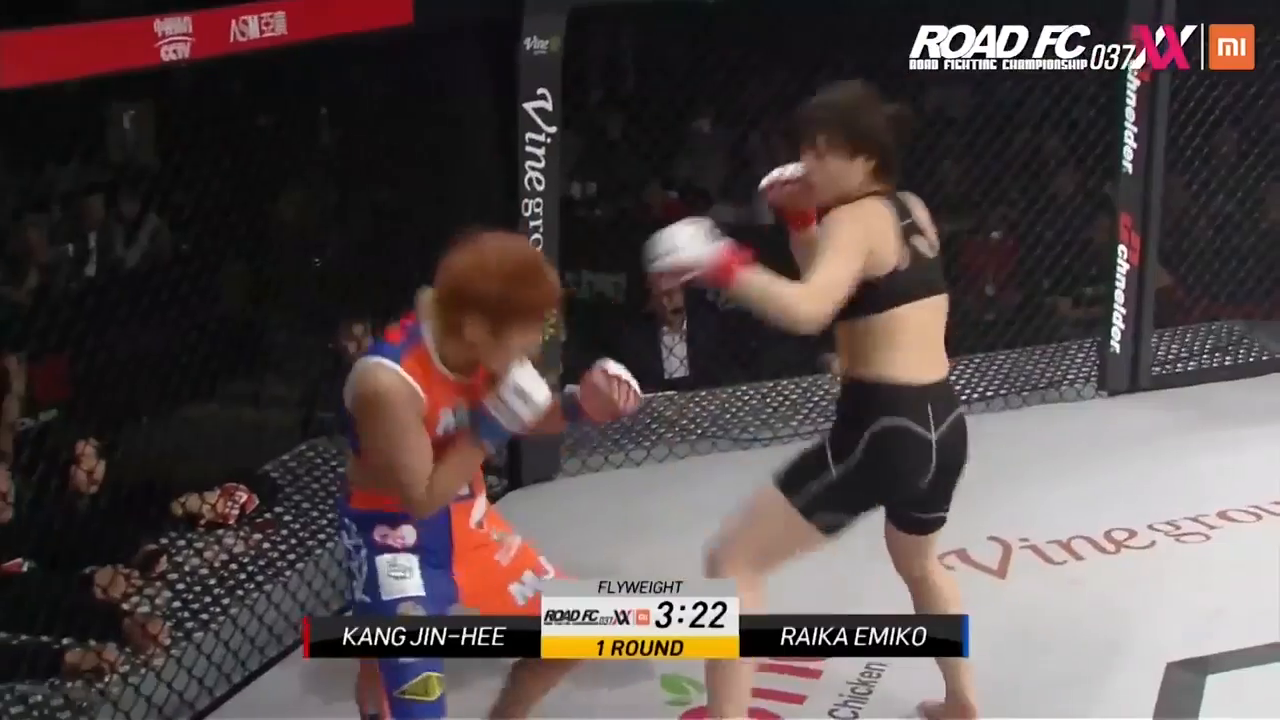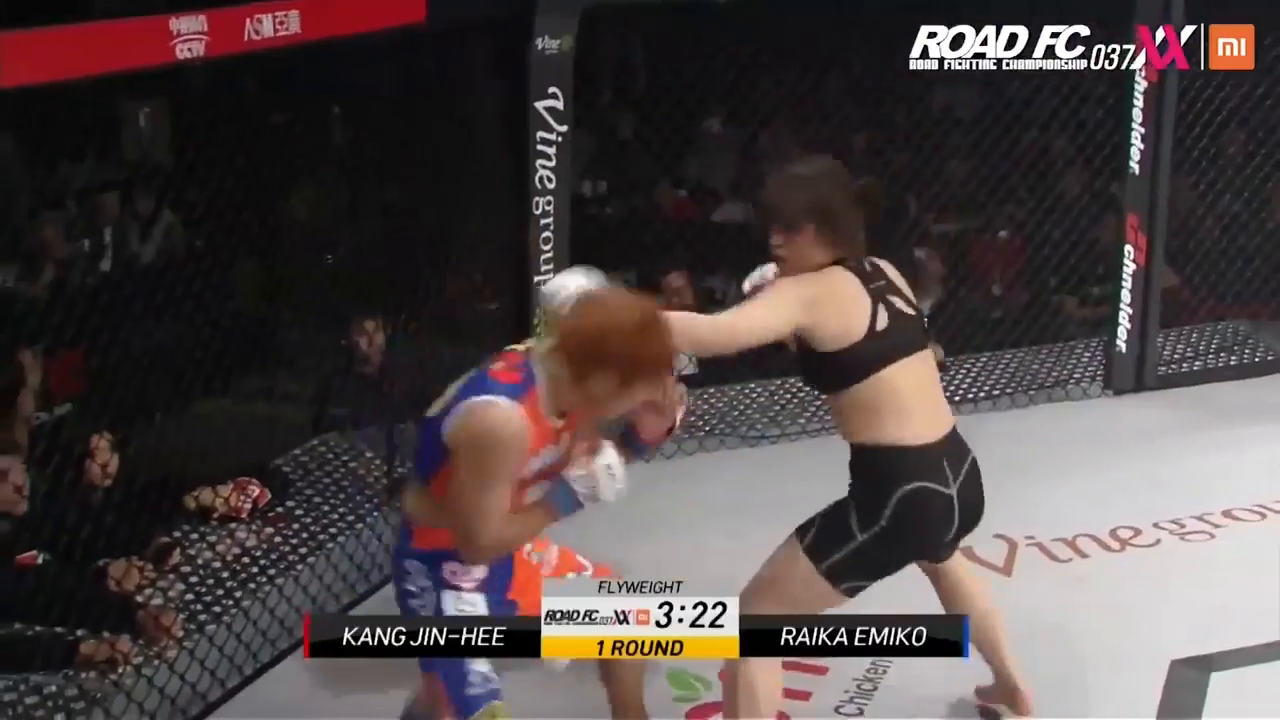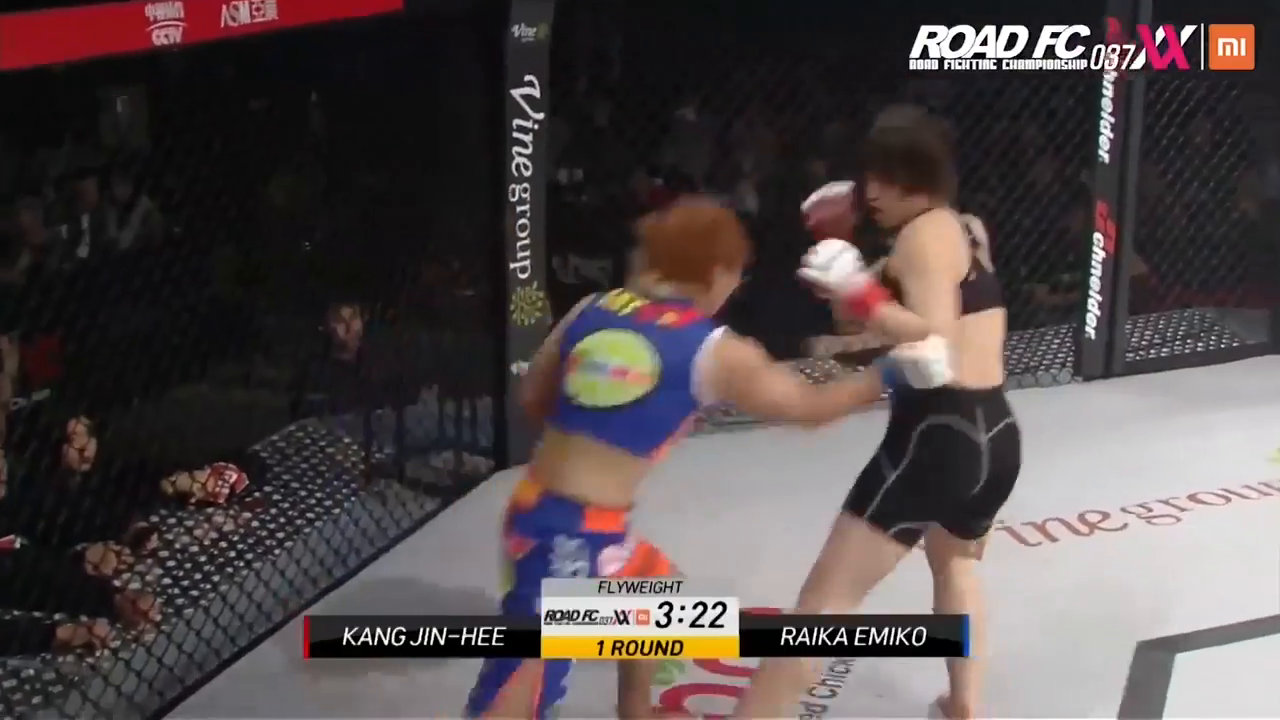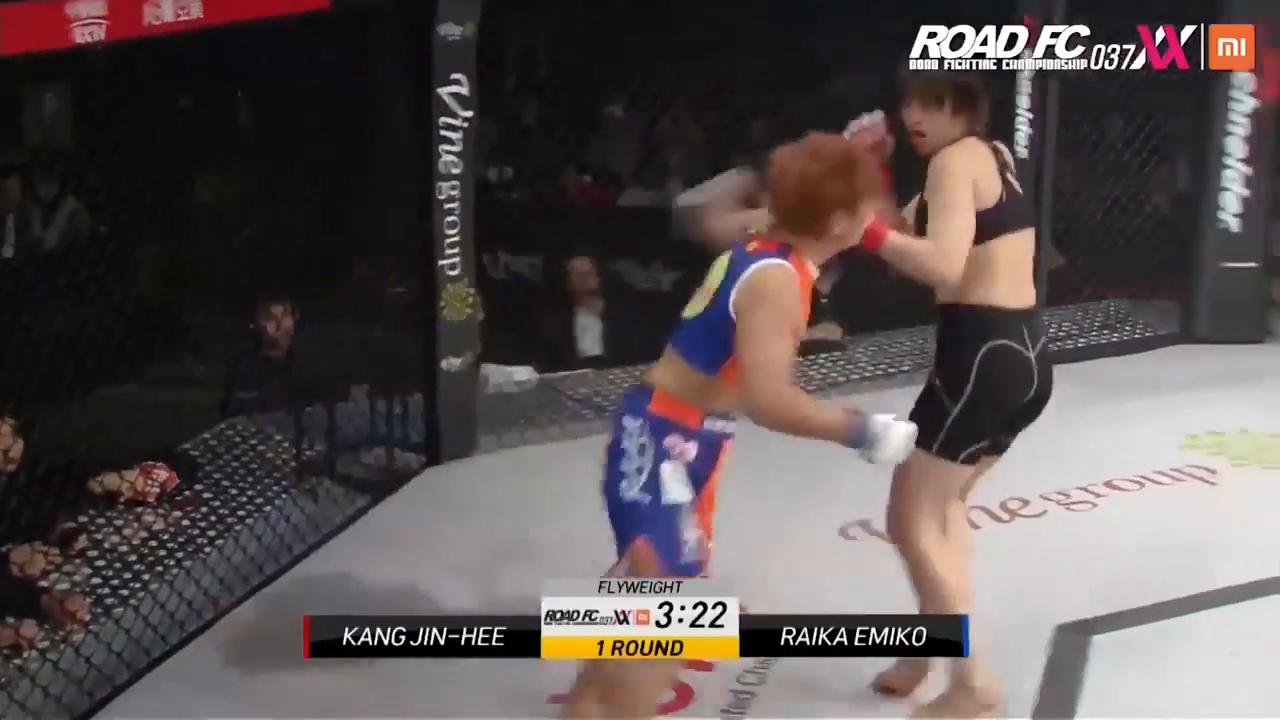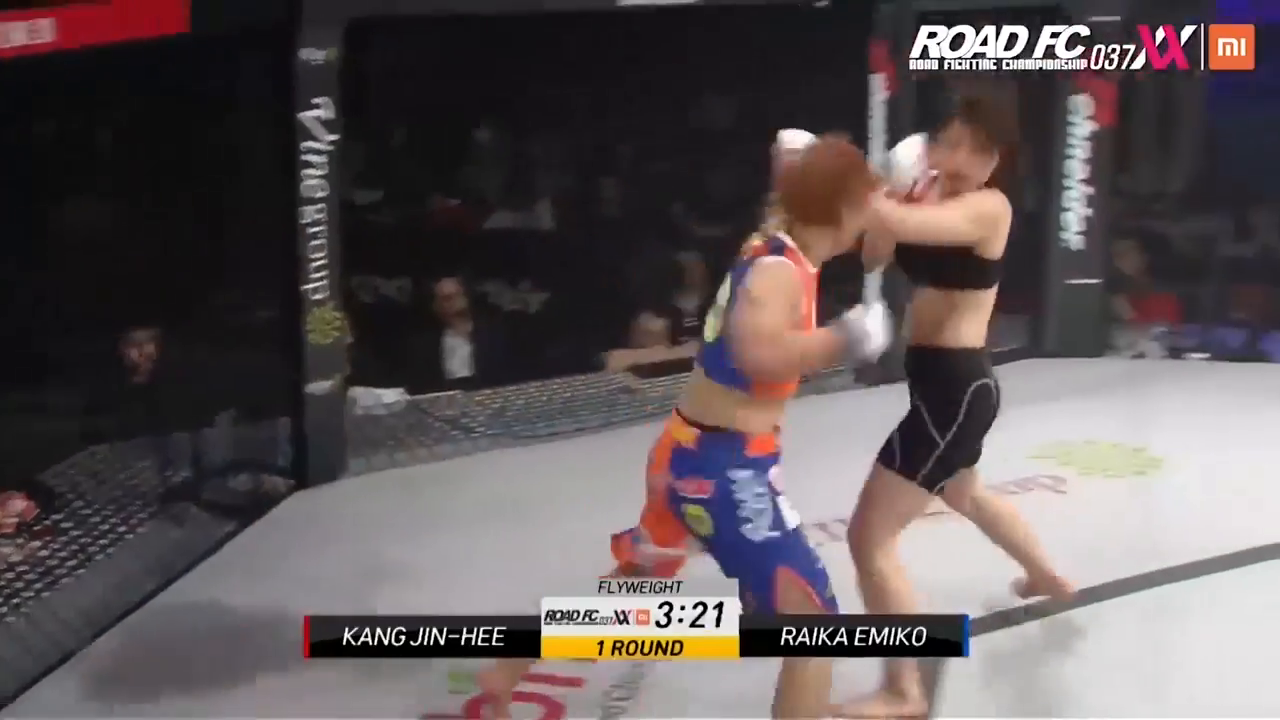
dt=0.2s
person 1, frame 1
left shoulder: (853, 219)
right shoulder: (907, 208)
left elbow: (805, 311)
left wrist: (720, 266)
right wrist: (799, 220)
left hip: (880, 434)
right hip: (940, 430)
left knee: (732, 565)
right knee: (918, 562)
person 1, frame 2
left shoulder: (810, 293)
right shoulder: (881, 274)
left elbow: (716, 335)
left hip: (897, 498)
right hip: (958, 480)
left knee: (754, 618)
right knee: (940, 560)
person 1, frame 3
left shoulder: (928, 233)
right shoulder: (963, 229)
left elbow: (930, 336)
right elbow: (884, 294)
left wrist: (861, 295)
right wrist: (841, 259)
left hip: (933, 440)
right hip: (996, 440)
left knee: (822, 604)
right knee: (956, 558)
person 1, frame 4
left shoulder: (956, 162)
right shoulder: (990, 158)
left elbow: (943, 267)
right elbow: (916, 233)
left wrist: (866, 233)
left hip: (984, 358)
right hip: (1026, 358)
left knee: (911, 521)
right knee: (941, 505)
right ankle: (925, 656)
person 1, frame 5
left shoulder: (985, 209)
right shoulder: (934, 194)
left elbow: (899, 226)
right elbow: (874, 242)
right wrist: (906, 189)
left hip: (950, 389)
right hip: (955, 384)
left knee: (868, 540)
right knee: (962, 492)
right ankle: (1051, 578)
person 2, frame 1
left shoulder: (484, 340)
right shoulder: (388, 380)
left elbow: (528, 420)
right elbow: (421, 496)
left wrist: (582, 406)
right wrist: (489, 431)
left hip: (464, 516)
right hip: (392, 532)
person 2, frame 2
left shoulder: (556, 363)
right shoulder: (499, 421)
left elbow: (583, 460)
right elbow: (479, 544)
right wrist: (566, 499)
left hip: (504, 545)
right hip: (444, 567)
person 2, frame 3
left shoulder: (590, 309)
right shoulder: (718, 352)
left elbow: (532, 398)
right elbow: (811, 408)
right wrist: (892, 372)
left hip: (536, 514)
right hip: (576, 539)
person 2, frame 4
left shoulder: (765, 251)
right shoulder: (776, 281)
right elbow: (766, 401)
right wrist: (860, 430)
left hip: (683, 444)
right hip: (658, 446)
person 2, frame 5
left shoulder: (773, 253)
right shoulder: (777, 276)
right elbow: (760, 355)
right wrist: (849, 336)
left hip: (683, 457)
right hip: (729, 471)
